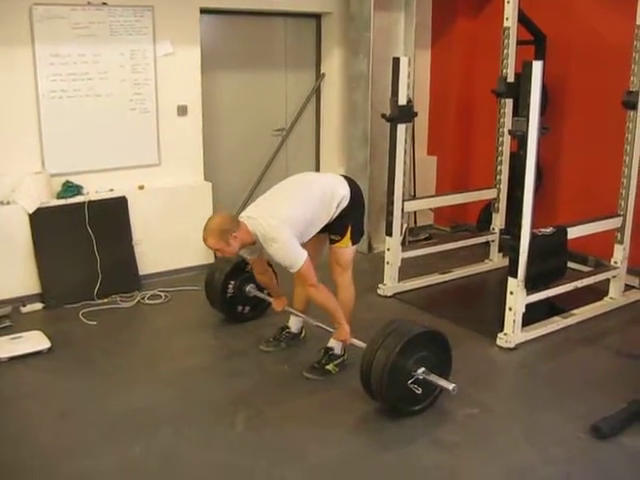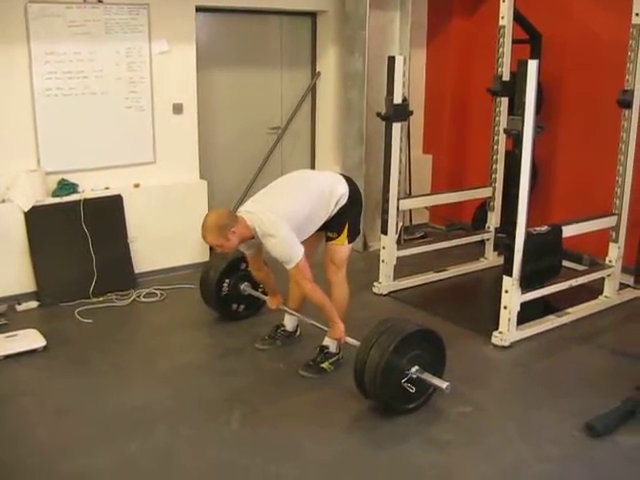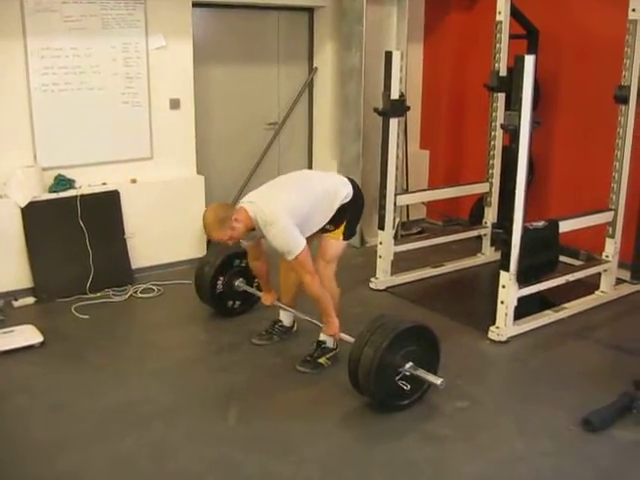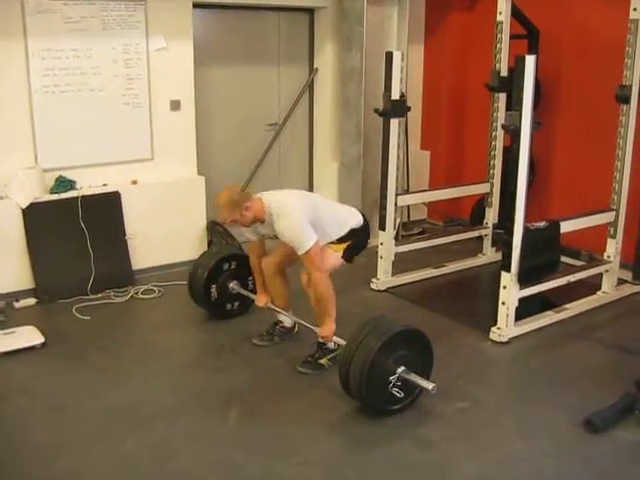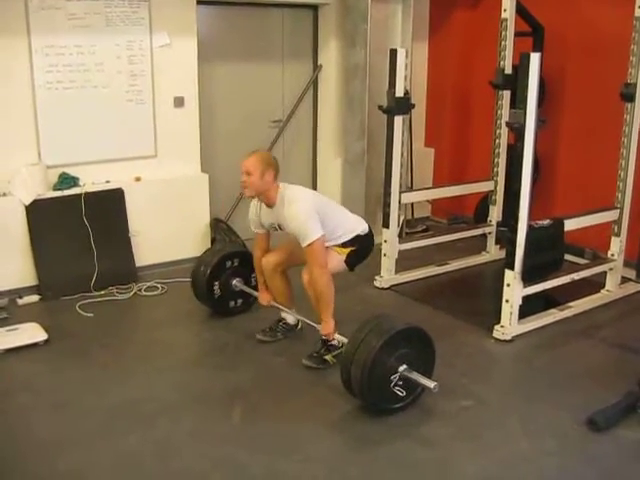
dt=0.4s
person 1, frame 1
left shoulder: (276, 239)
right shoulder: (244, 229)
left elbow: (312, 285)
right elbow: (261, 272)
left wrist: (342, 324)
right wrist: (278, 297)
left hip: (343, 197)
right hip: (320, 191)
left knee: (340, 274)
right knee: (303, 269)
left ankle: (337, 351)
right ankle: (294, 329)
person 1, frame 2
left shoulder: (274, 235)
right shoulder: (242, 224)
left elbow: (306, 282)
right elbow: (258, 268)
left wrist: (336, 323)
right wrist: (273, 295)
left hip: (341, 196)
right hip: (318, 192)
left knee: (334, 273)
right knee: (297, 267)
left ankle: (331, 349)
right ankle: (289, 327)
person 1, frame 3
left shoulder: (275, 224)
right shoulder: (243, 215)
left elbow: (309, 275)
right elbow: (256, 259)
left wrist: (331, 319)
right wrist: (267, 291)
left hip: (343, 197)
right hip: (318, 194)
left knee: (323, 267)
right knee: (288, 259)
left ankle: (328, 344)
right ankle: (286, 322)
person 1, frame 4
left shoulder: (288, 218)
right shoulder: (252, 212)
left elbow: (318, 272)
right elbow: (256, 255)
left wrist: (329, 321)
right wrist: (261, 291)
left hip: (351, 228)
right hip: (326, 225)
left knee: (309, 277)
right knee: (270, 264)
left ankle: (328, 345)
right ankle: (286, 324)
person 1, frame 5
left shoulder: (297, 208)
right shoulder: (258, 206)
left elbow: (320, 268)
right elbow: (260, 249)
left wrist: (327, 320)
right wrist: (262, 288)
left hip: (355, 237)
right hip: (325, 235)
left knee: (309, 276)
right knee: (270, 262)
left ankle: (332, 342)
right ankle: (289, 321)
